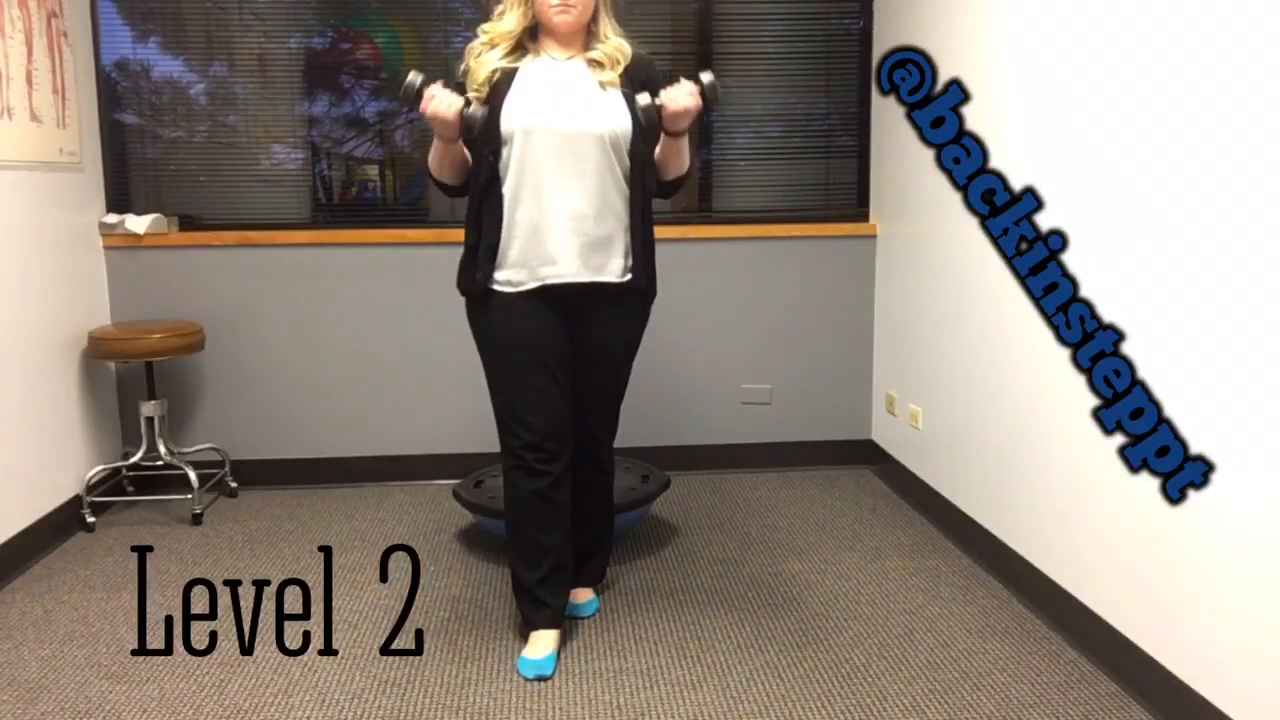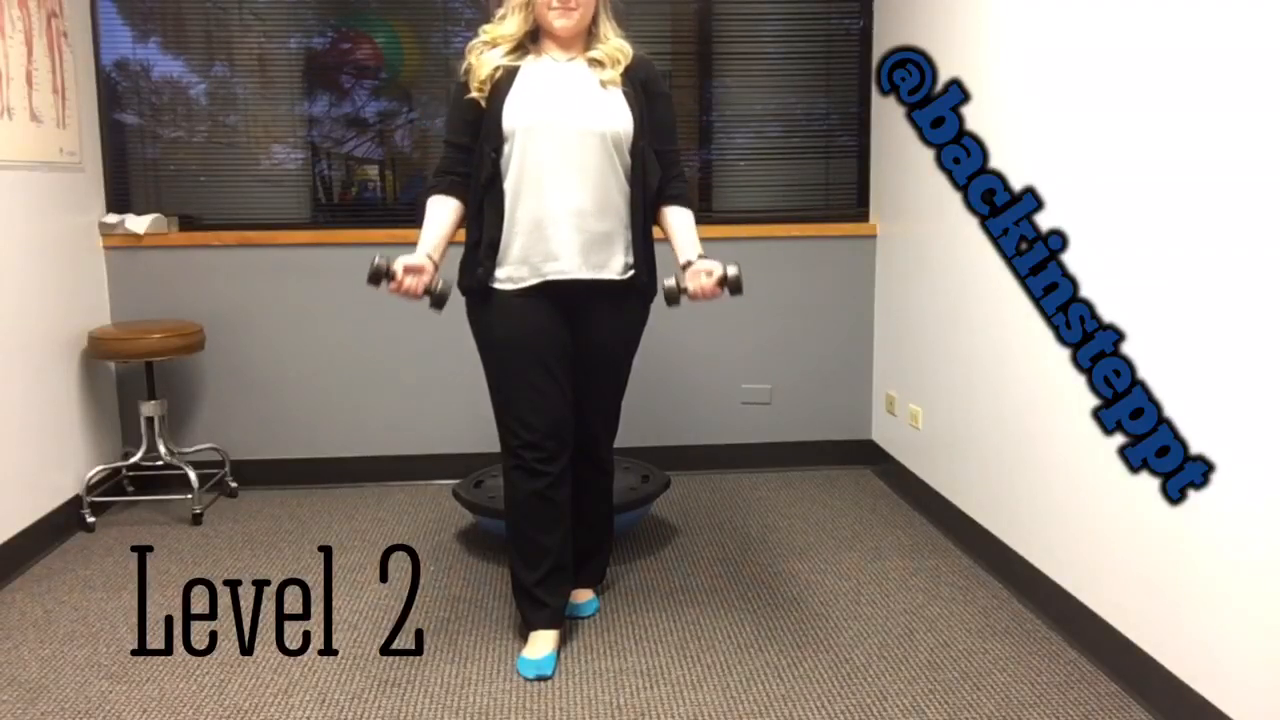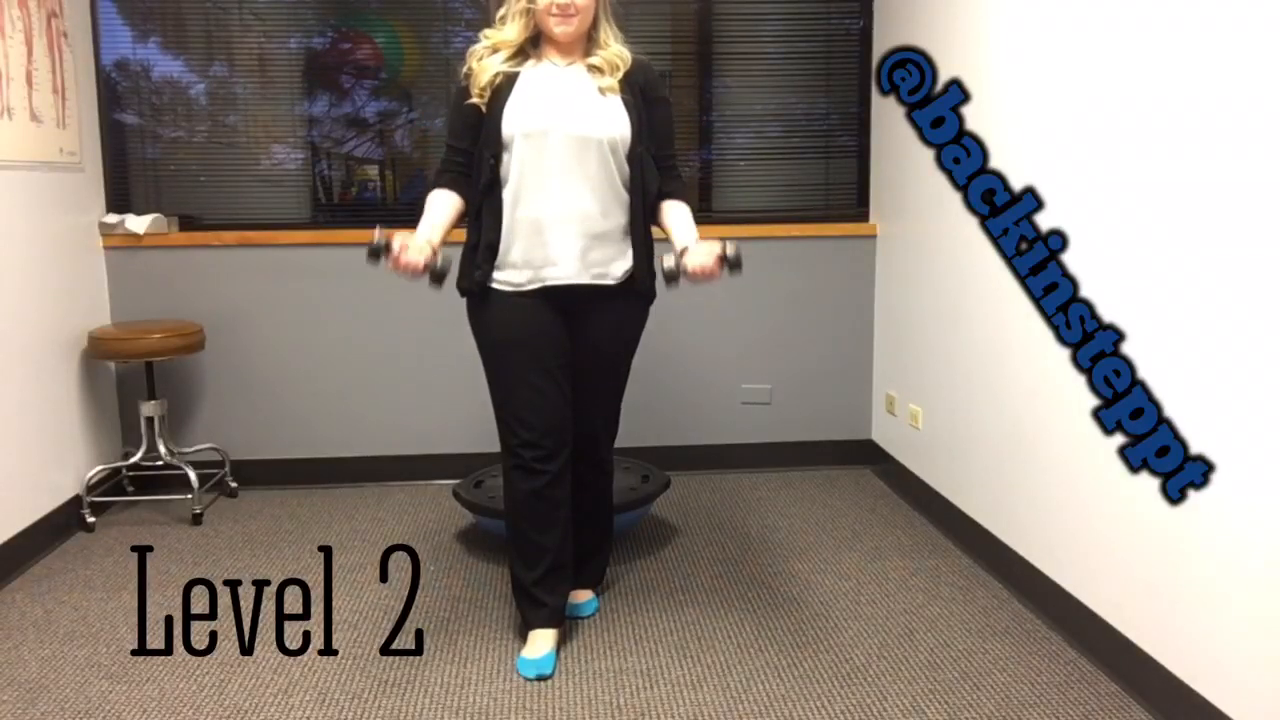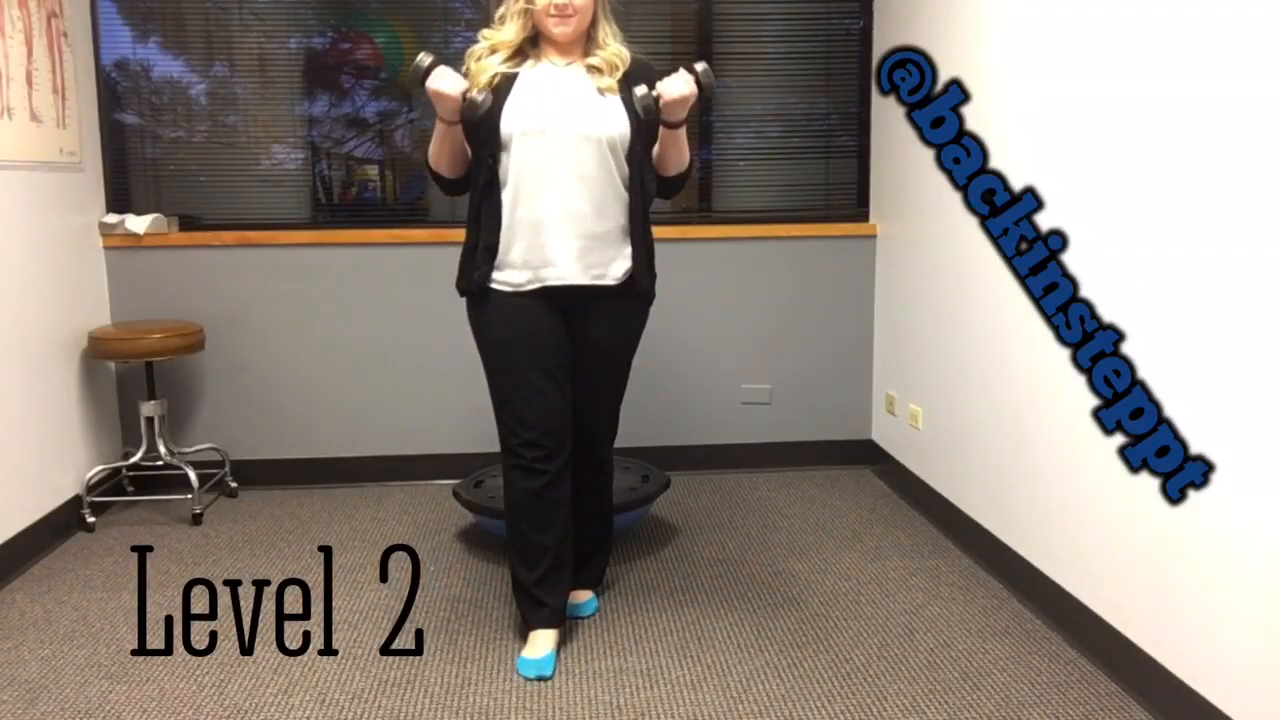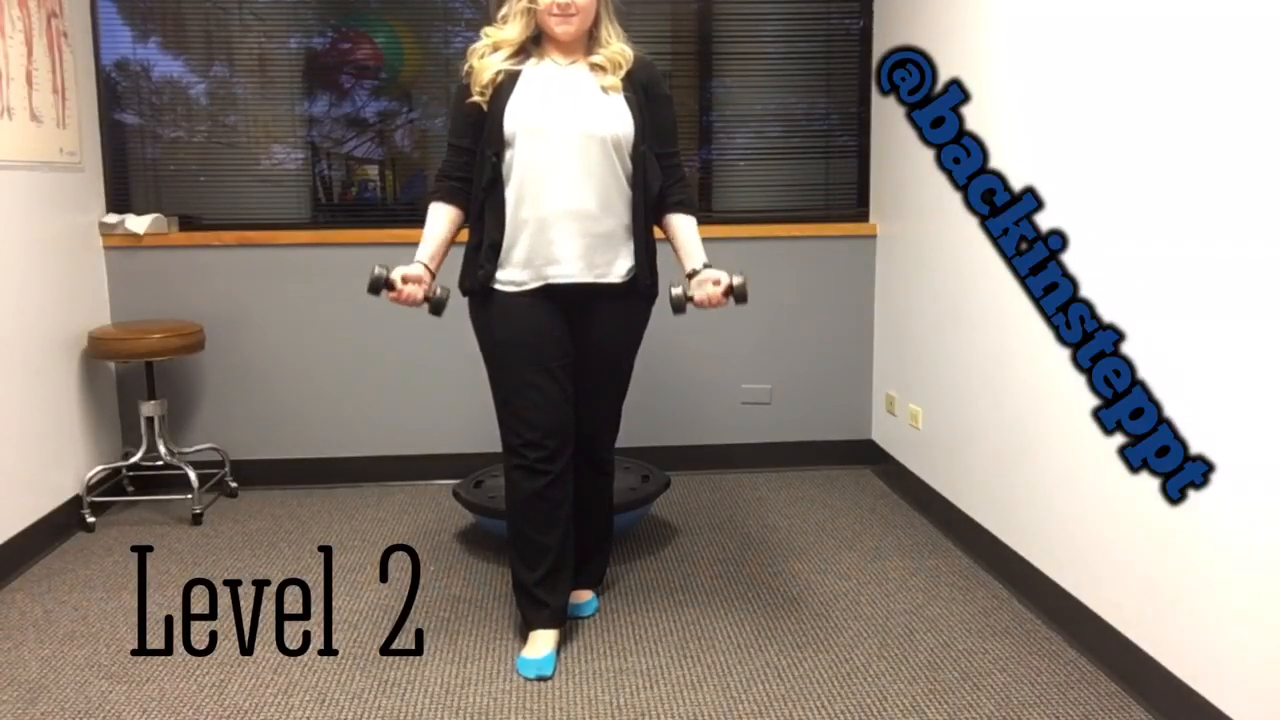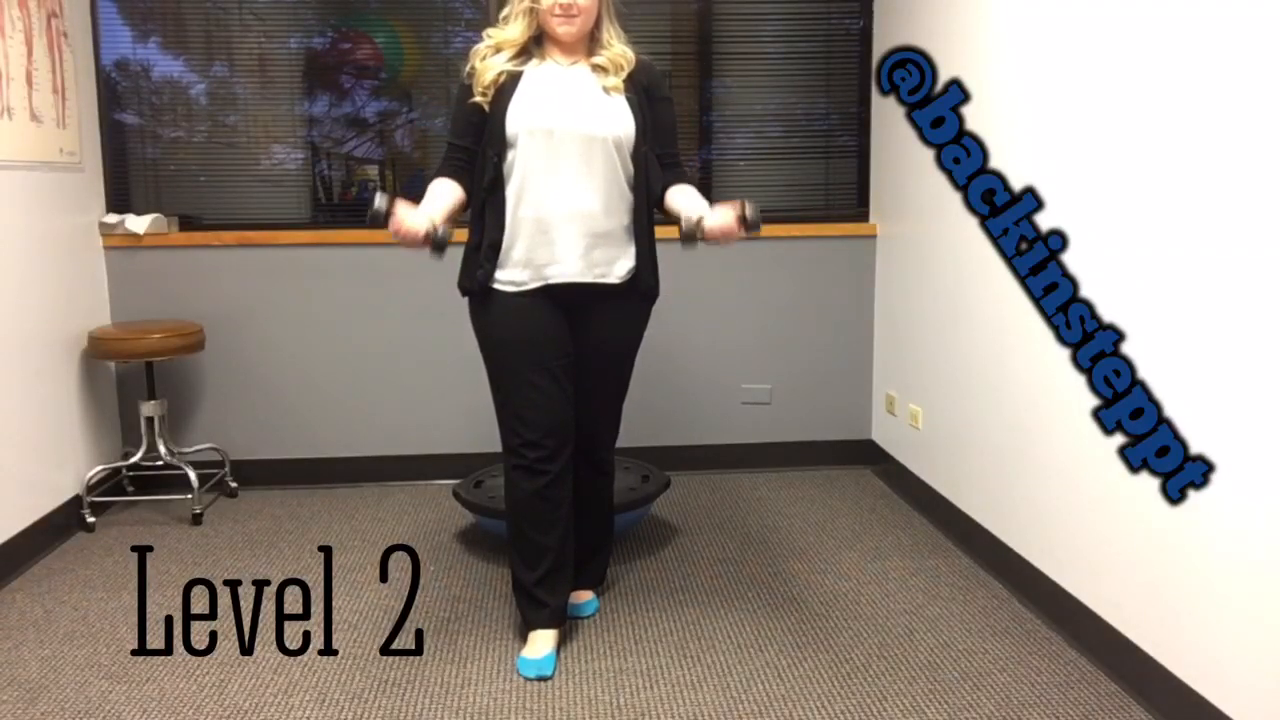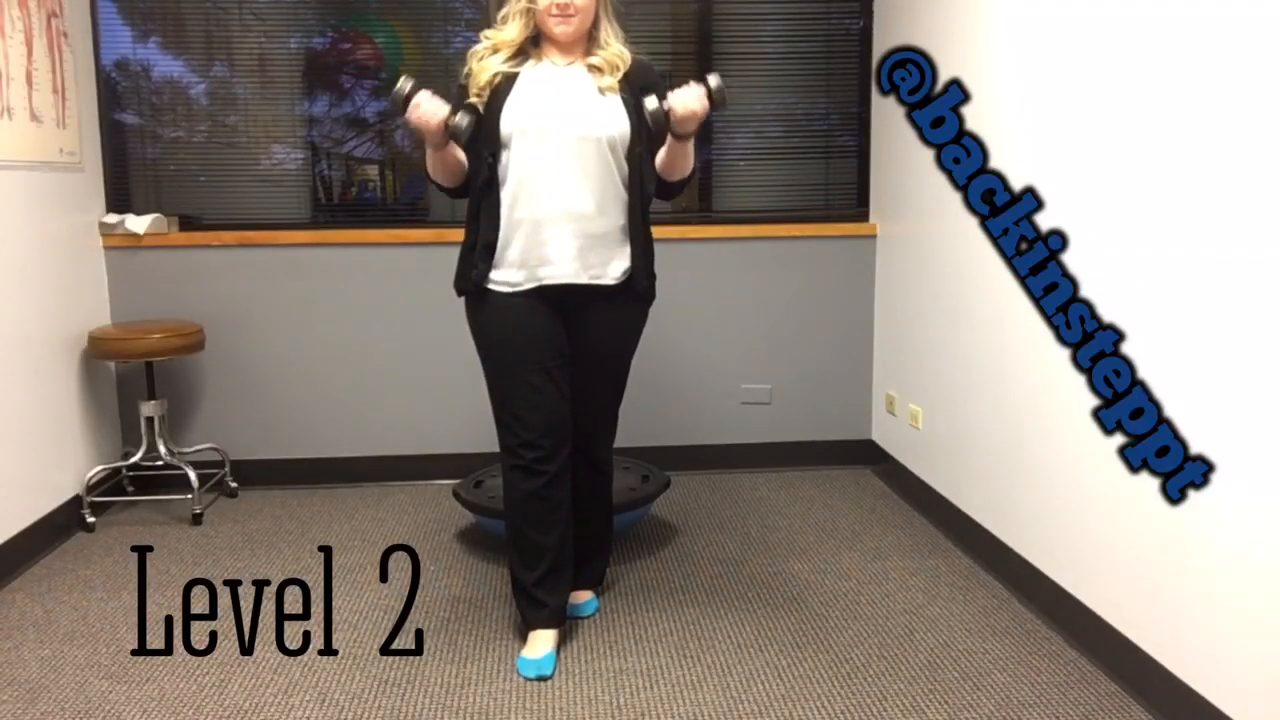
dt=0.7s
person 1, frame 1
left shoulder: (633, 70)
right shoulder: (490, 67)
left elbow: (664, 179)
right elbow: (456, 178)
left wrist: (677, 130)
right wrist: (444, 133)
left hip: (610, 288)
right hip: (513, 290)
left knee: (593, 438)
right knee: (532, 446)
left ankle: (585, 575)
right ankle: (542, 614)
person 1, frame 2
left shoulder: (635, 74)
right shoulder: (489, 70)
left elbow: (666, 178)
right elbow: (455, 173)
left wrist: (692, 255)
right wrist: (427, 252)
left hip: (611, 287)
right hip: (515, 288)
left knee: (593, 439)
right knee: (533, 446)
left ankle: (584, 576)
right ankle: (542, 614)
person 1, frame 3
left shoulder: (635, 77)
right shoulder: (490, 73)
left elbow: (663, 177)
right elbow: (459, 172)
left wrist: (689, 240)
right wrist: (427, 235)
left hip: (610, 289)
right hip: (515, 290)
left knee: (592, 438)
right knee: (533, 446)
left ankle: (584, 577)
right ankle: (541, 615)
person 1, frame 4
left shoulder: (631, 74)
right shoulder: (491, 70)
left elbow: (667, 180)
right elbow: (453, 178)
left wrist: (674, 121)
right wrist: (447, 116)
left hip: (609, 289)
right hip: (514, 289)
left knee: (593, 439)
right knee: (532, 446)
left ankle: (584, 576)
right ankle: (542, 614)
person 1, frame 5
left shoulder: (636, 76)
right shoulder: (490, 72)
left elbow: (668, 182)
right elbow: (457, 179)
left wrist: (696, 266)
right wrist: (425, 262)
left hip: (613, 289)
right hip: (516, 289)
left knee: (594, 440)
right knee: (535, 446)
left ankle: (585, 578)
right ankle: (542, 614)
person 1, frame 6
left shoulder: (637, 77)
right shoulder: (492, 72)
left elbow: (666, 174)
right elbow: (460, 169)
left wrist: (703, 214)
right wrist: (427, 215)
left hip: (612, 289)
right hip: (517, 290)
left knee: (594, 439)
right knee: (534, 446)
left ankle: (583, 577)
right ankle: (542, 614)
person 1, frame 7
left shoulder: (633, 76)
right shoulder: (492, 72)
left elbow: (664, 179)
right elbow: (459, 178)
left wrist: (685, 132)
right wrist: (433, 137)
left hip: (609, 289)
right hip: (513, 289)
left knee: (592, 439)
right knee: (532, 446)
left ankle: (586, 577)
right ankle: (542, 614)
